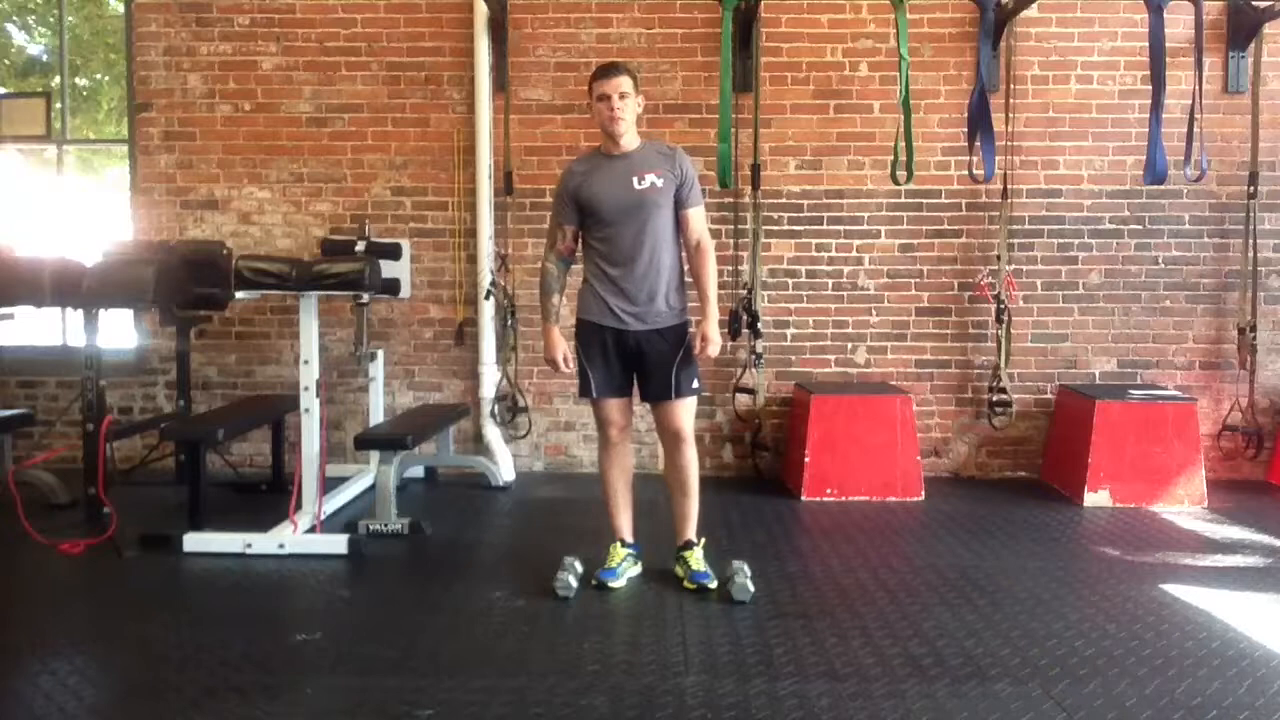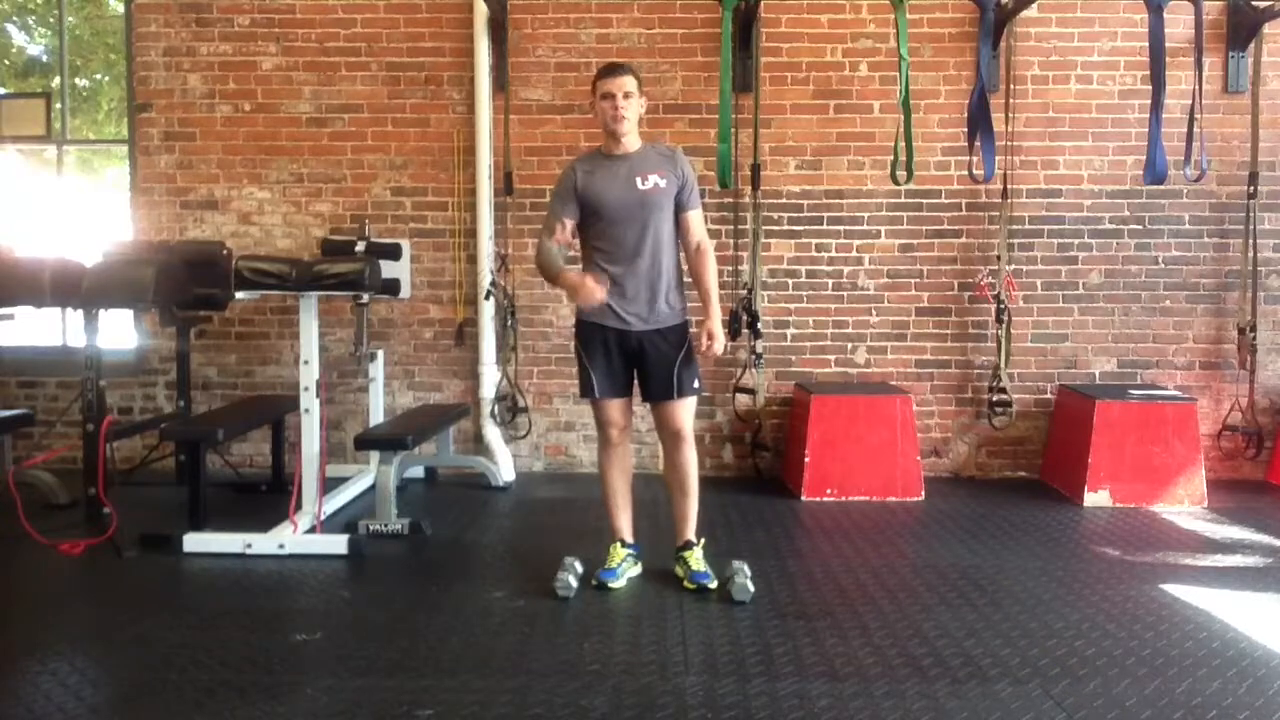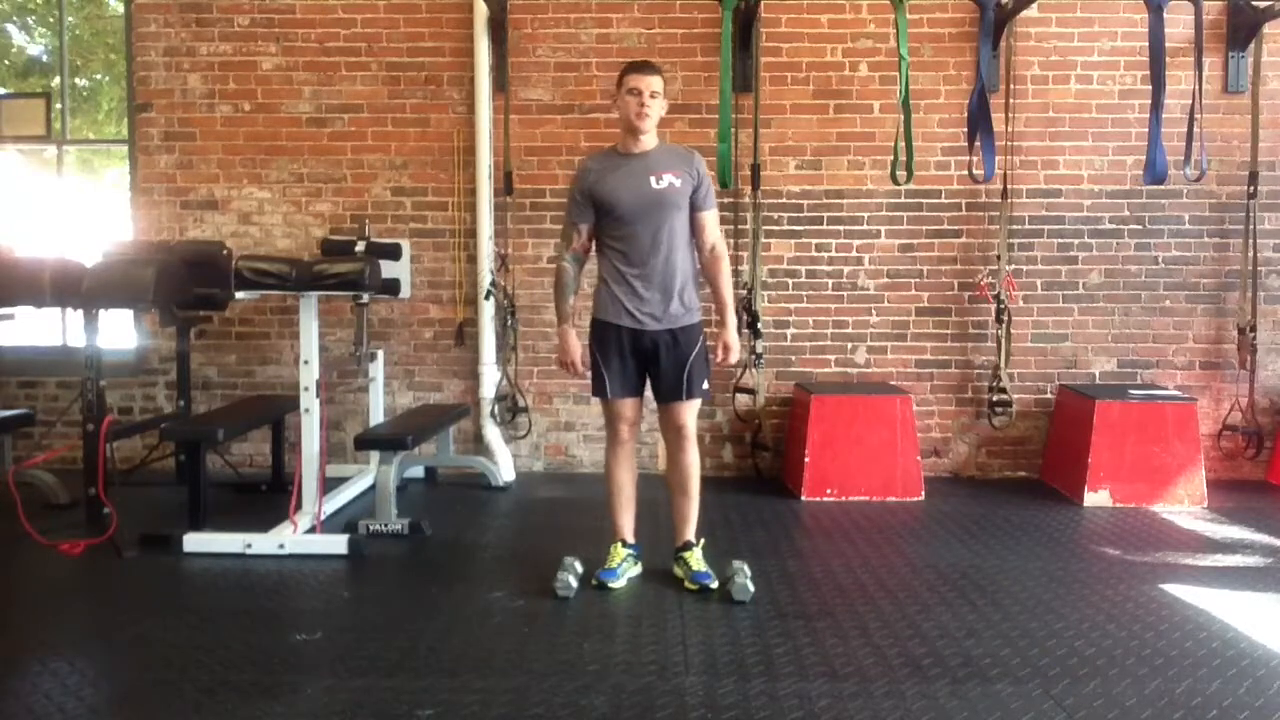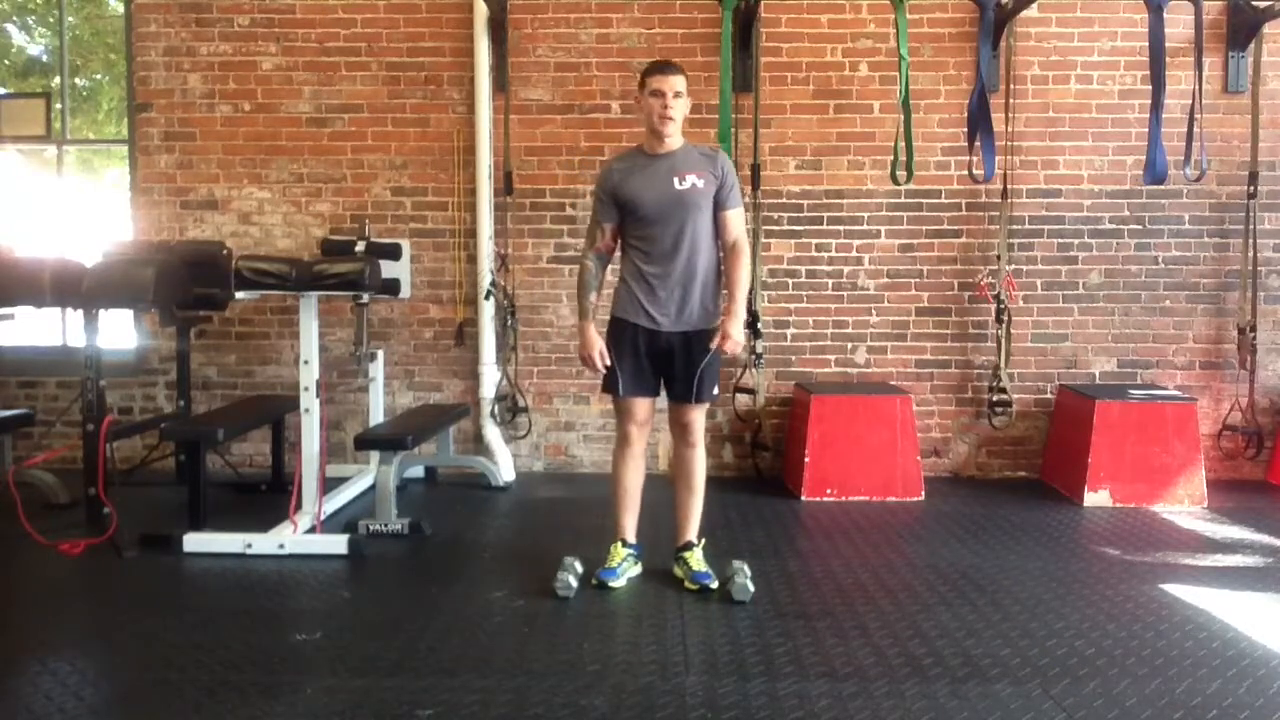
dt=0.5s
person 1, frame 1
left shoulder: (673, 162)
right shoulder: (577, 175)
left elbow: (699, 243)
right elbow: (557, 256)
left wrist: (709, 315)
right wrist: (551, 328)
left hip: (665, 323)
right hip: (600, 326)
left knee: (678, 432)
right knee: (613, 432)
left ankle: (688, 547)
right ankle: (623, 547)
person 1, frame 2
left shoulder: (673, 164)
right shoulder: (579, 174)
left elbow: (697, 244)
right elbow: (548, 249)
left wrist: (712, 313)
right wrist: (570, 279)
left hip: (666, 322)
right hip: (602, 326)
left knee: (678, 432)
right knee: (613, 431)
left ankle: (688, 547)
right ankle: (624, 547)
person 1, frame 3
left shoulder: (689, 165)
right shoulder: (593, 172)
left elbow: (712, 247)
right elbow: (571, 255)
left wrist: (728, 320)
right wrist: (565, 328)
left hip: (679, 323)
right hip: (614, 324)
left knee: (682, 432)
right knee: (622, 431)
left ankle: (687, 548)
right ankle: (625, 547)
person 1, frame 4
left shoulder: (714, 165)
right shoulder: (617, 173)
left elbow: (736, 244)
right elbow: (596, 254)
left wrist: (735, 314)
right wrist: (586, 324)
left hip: (696, 325)
right hip: (633, 323)
left knee: (689, 431)
right knee: (632, 429)
left ankle: (688, 548)
right ankle: (626, 547)
